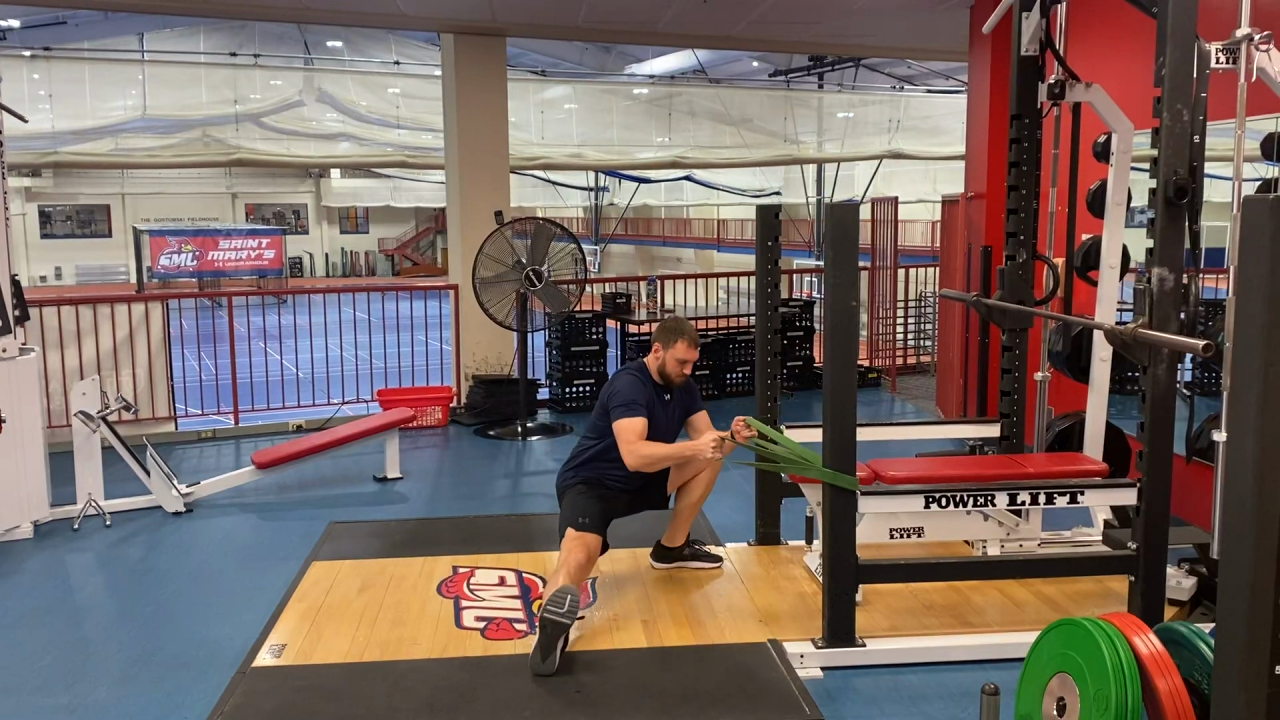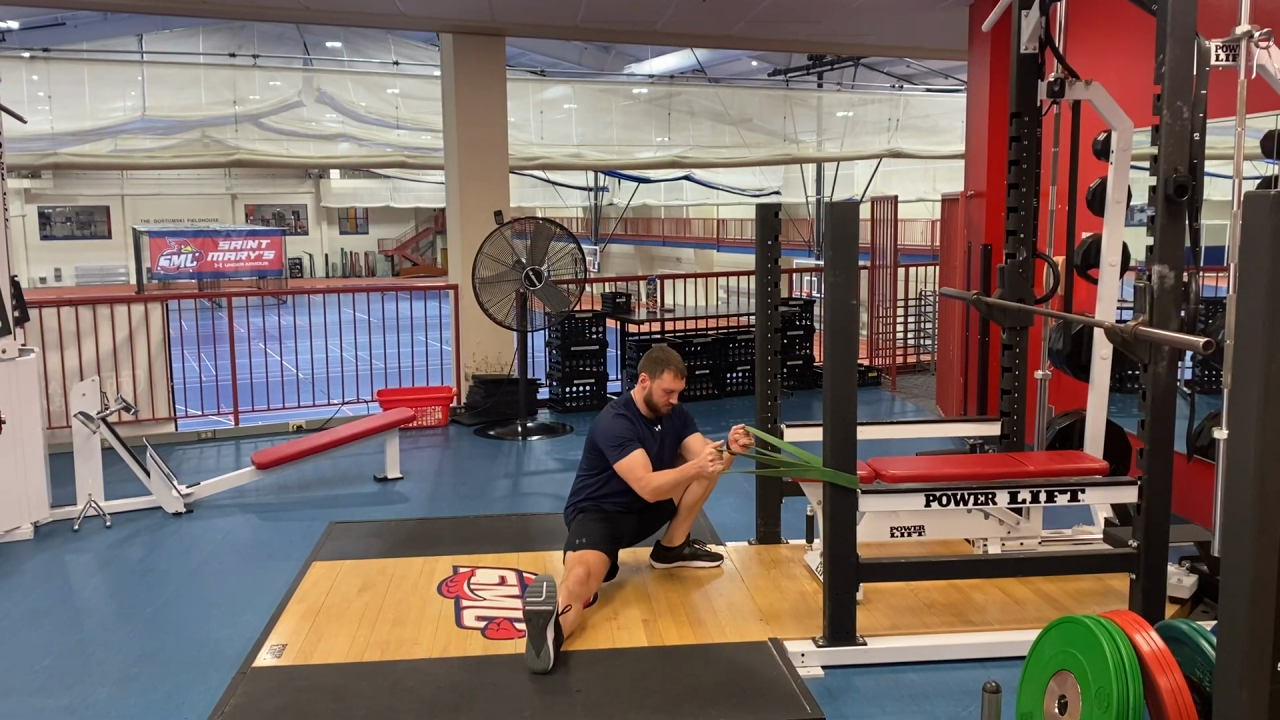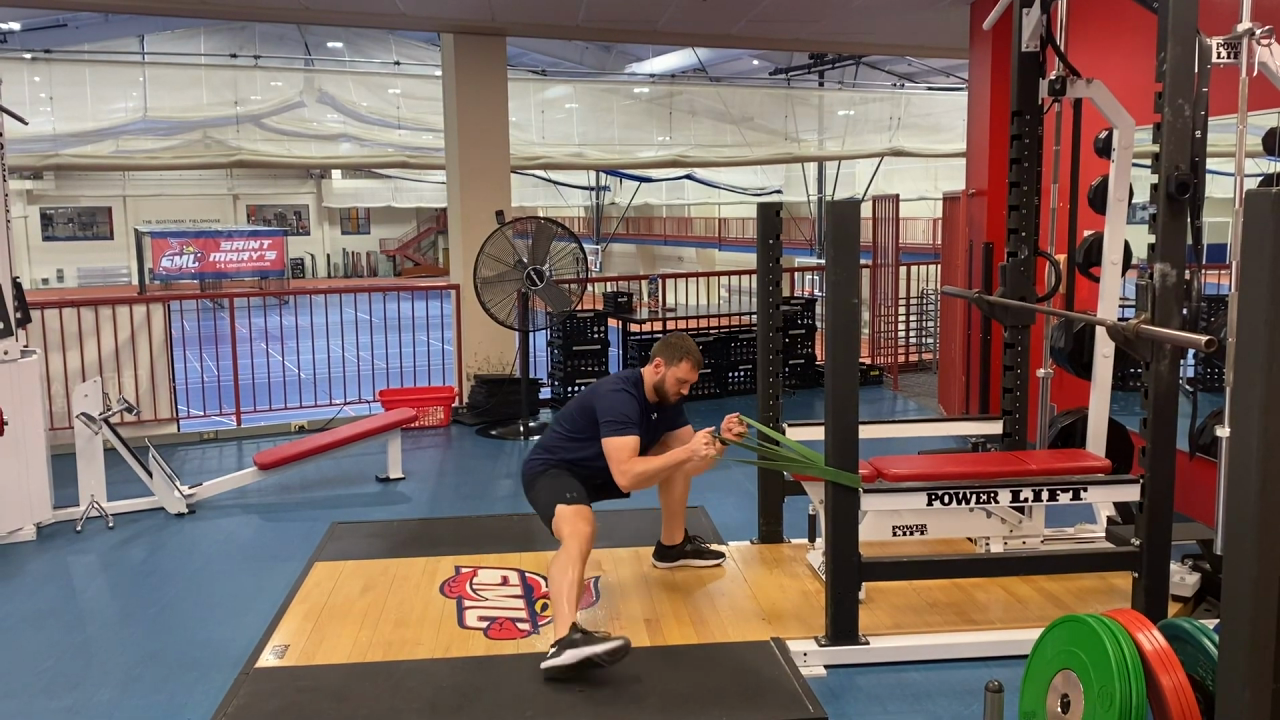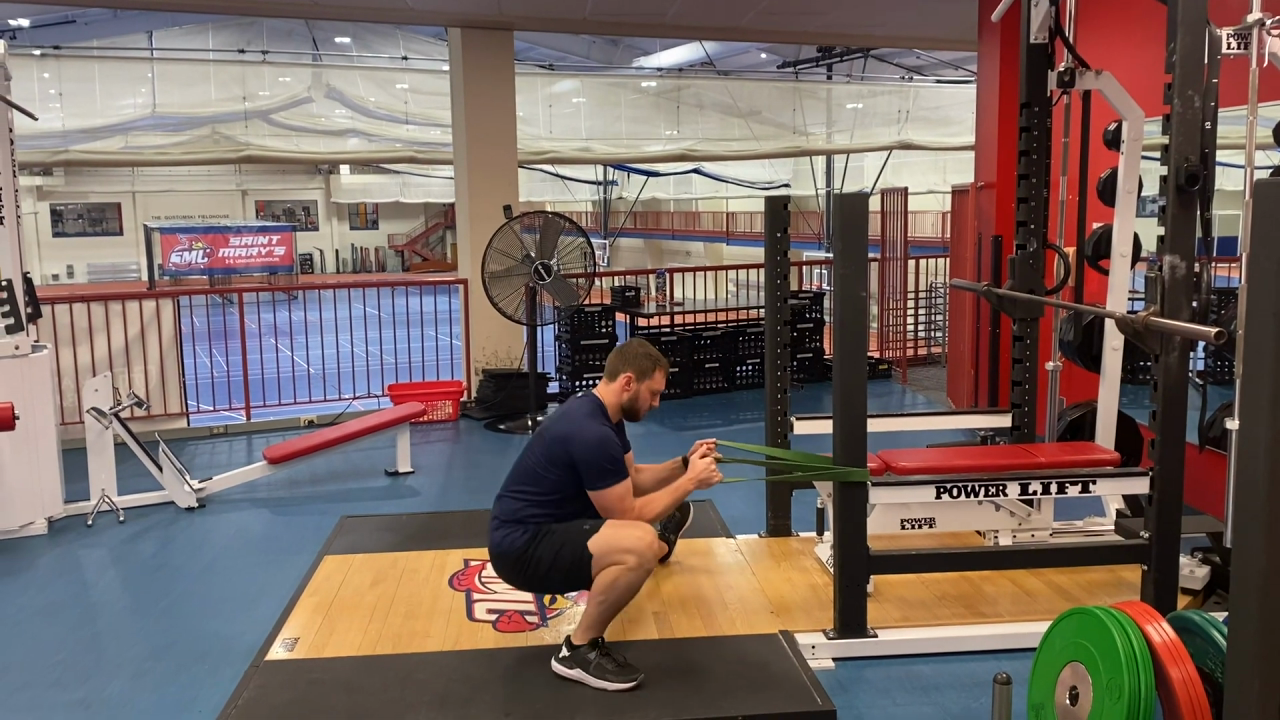
dt=1s
person 1, frame 1
left shoulder: (683, 386)
right shoulder: (629, 385)
left elbow: (704, 438)
right elbow: (634, 455)
left wrist: (731, 437)
right wrist: (693, 448)
left hip: (637, 481)
right hip: (589, 483)
left knee: (707, 464)
right knee: (577, 556)
left ankle: (672, 547)
right ankle: (552, 627)
person 1, frame 2
left shoulder: (675, 414)
right shoulder: (614, 423)
left elbow: (703, 463)
right elbow: (648, 487)
left wrist: (729, 450)
right wrist: (697, 467)
left hip: (644, 510)
right hip: (598, 513)
left knee: (707, 468)
right knee: (581, 576)
left ankle: (673, 548)
person 1, frame 3
left shoulder: (668, 399)
right shoulder: (618, 396)
left elbow: (689, 460)
right elbow: (626, 476)
left wrist: (721, 441)
right wrist: (686, 452)
left hip: (598, 471)
right hip: (552, 469)
left knee: (678, 458)
right knee: (579, 532)
left ankle: (672, 545)
right ankle: (565, 639)
person 1, frame 4
left shoulder: (600, 413)
right shoulder: (592, 434)
left elbow: (632, 479)
right elbow: (628, 516)
left wrist: (685, 463)
right wrist: (690, 482)
left hip: (535, 527)
right hip: (521, 547)
right knee: (640, 545)
left ankle: (662, 546)
right ankle: (580, 649)
